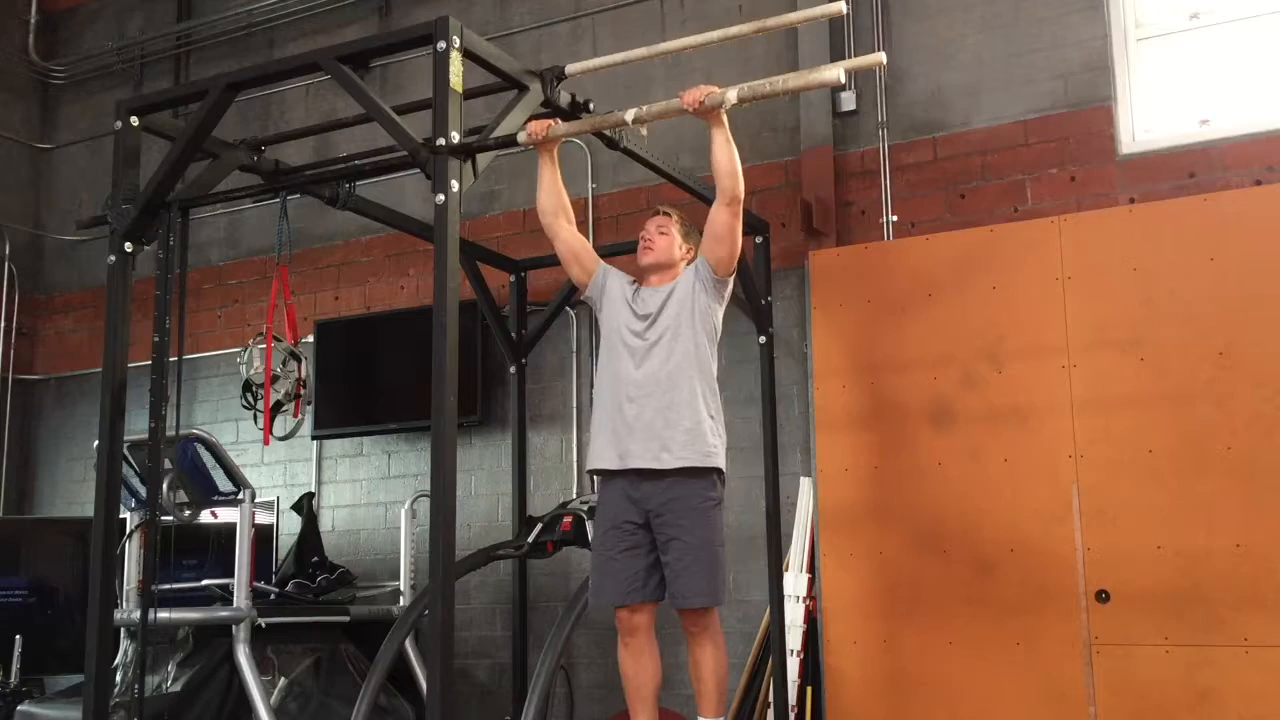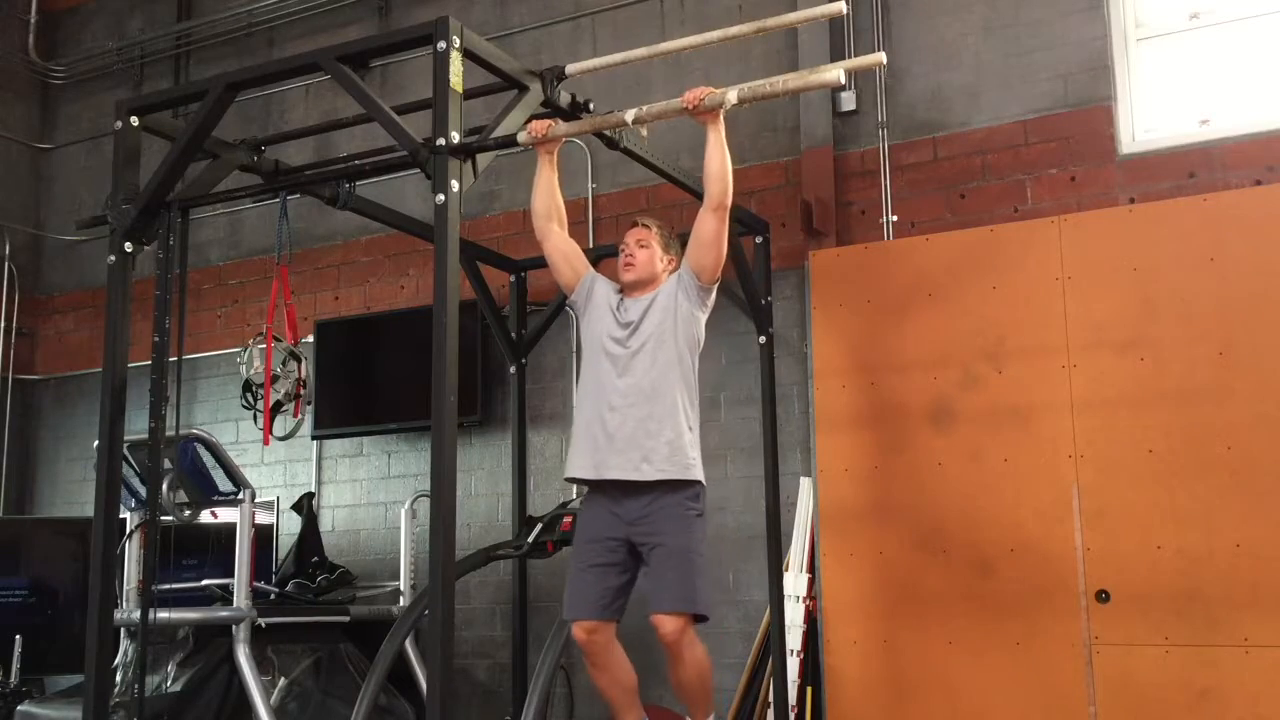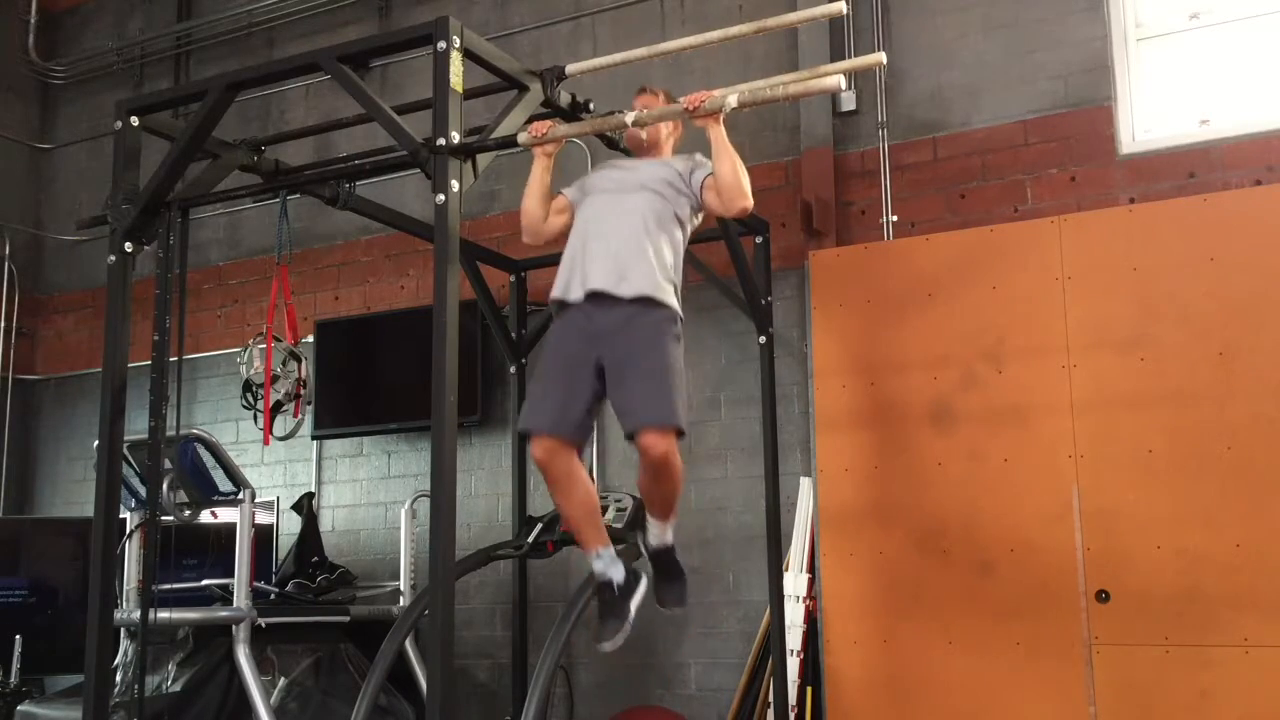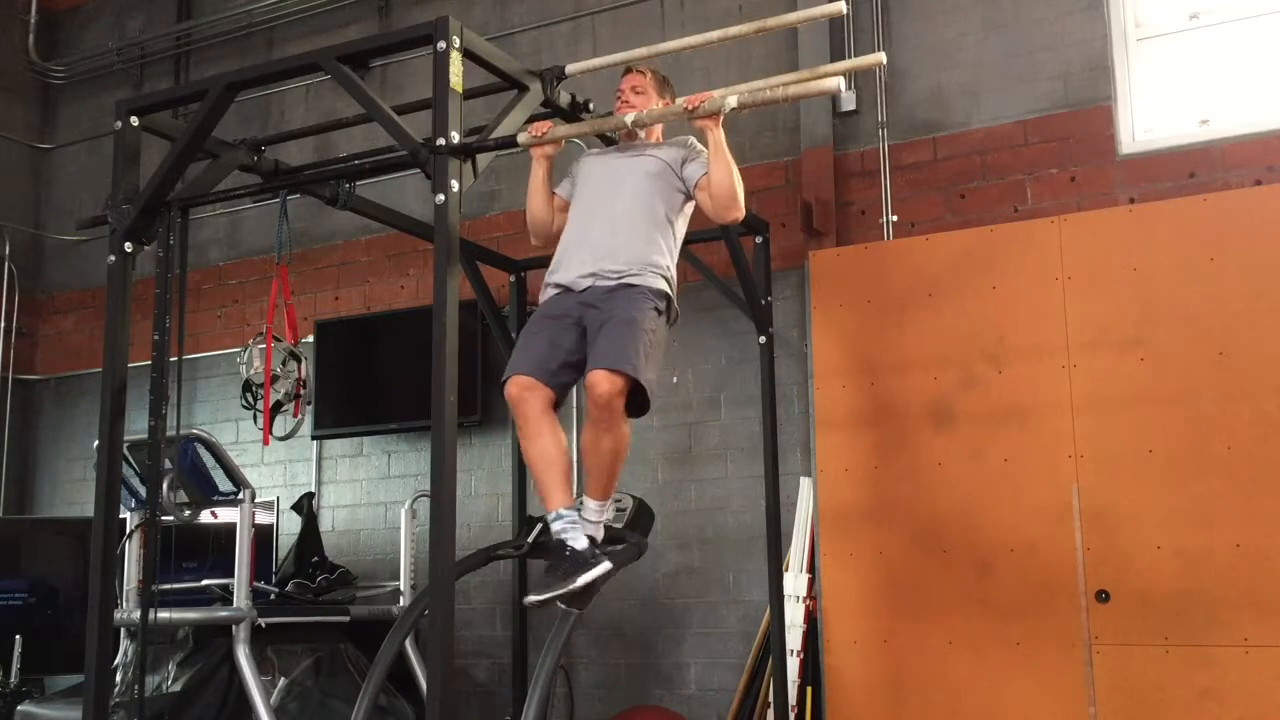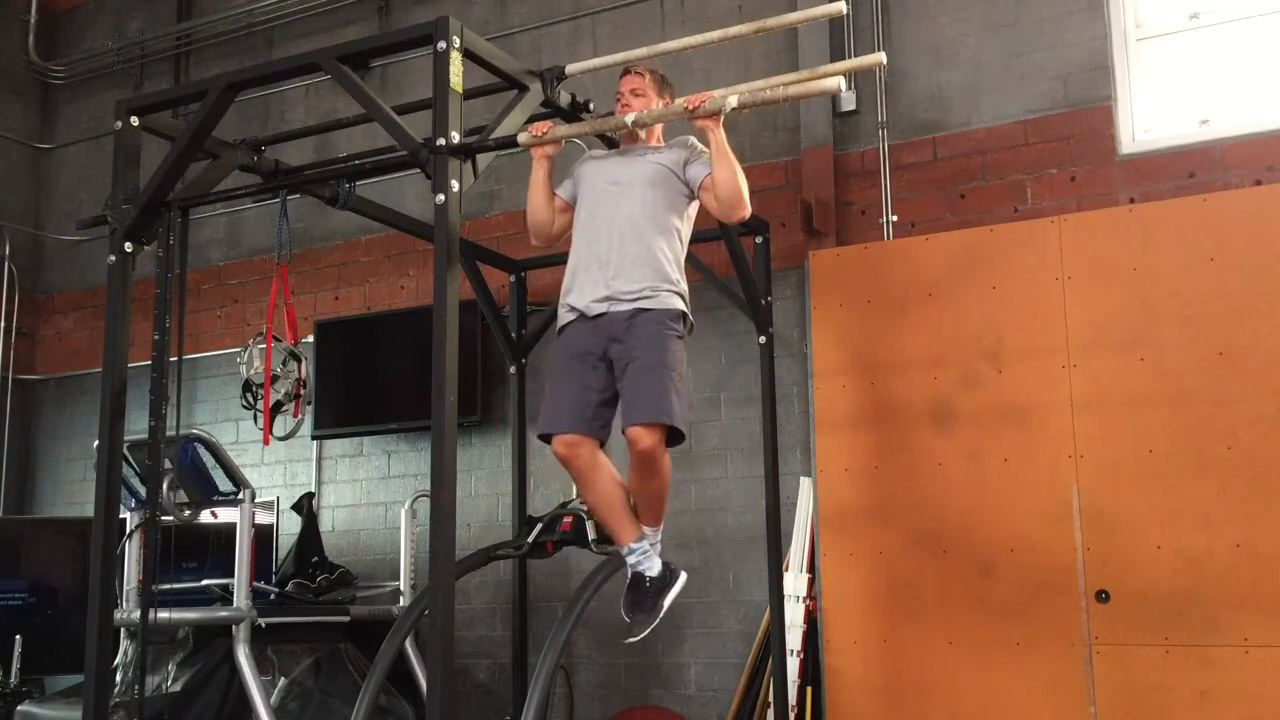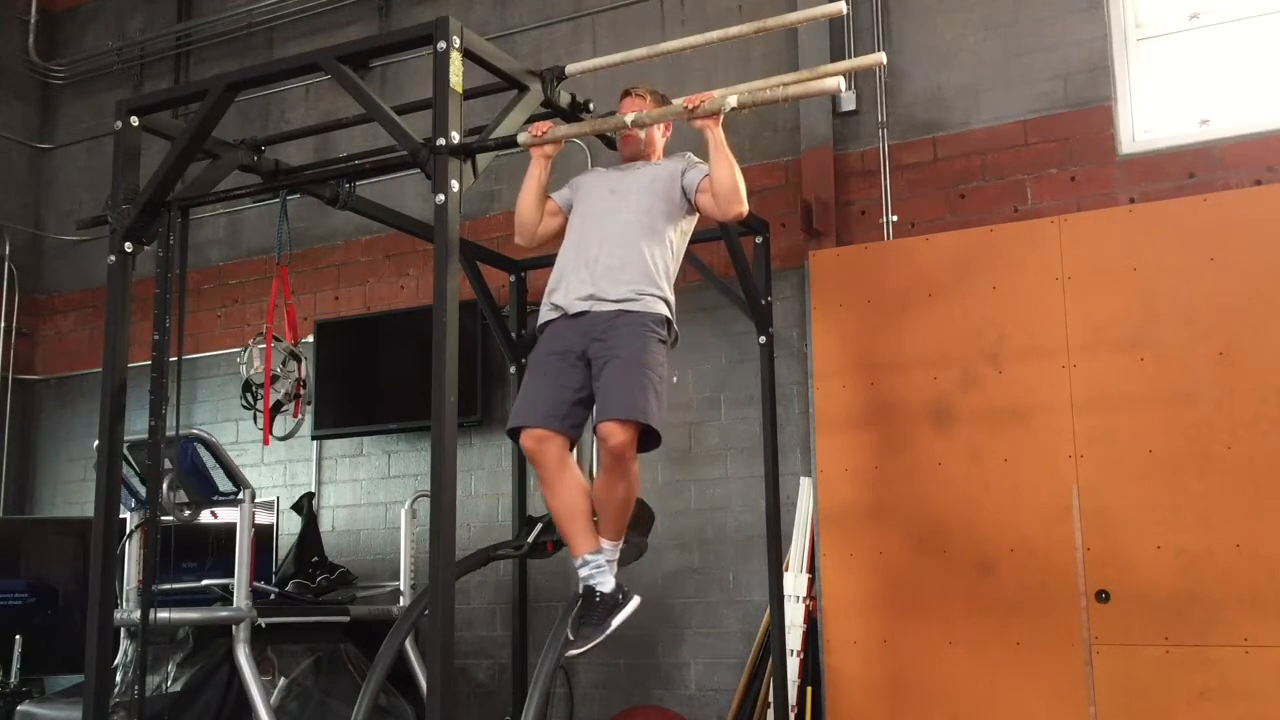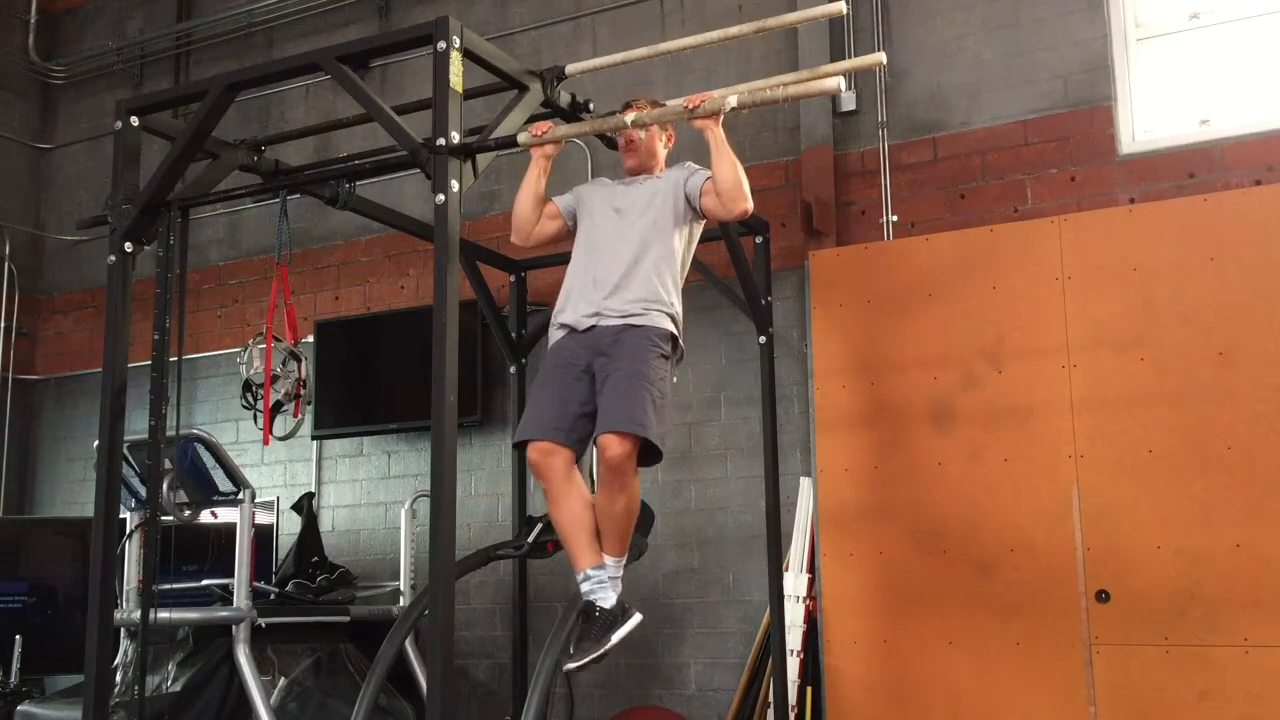
dt=0.7s
person 1, frame 1
left shoulder: (703, 286)
right shoulder: (610, 292)
left elbow: (730, 199)
right elbow: (558, 225)
left wrist: (716, 121)
right wrist: (548, 154)
left hip: (687, 472)
right hip: (620, 476)
left knee: (698, 617)
right knee: (631, 618)
person 1, frame 2
left shoulder: (684, 298)
right shoulder: (593, 300)
left elbow: (717, 206)
right elbow: (549, 227)
left wrist: (713, 124)
right wrist: (546, 156)
left hip: (669, 489)
right hip: (603, 494)
left knee: (673, 626)
right knee: (589, 630)
person 1, frame 3
left shoulder: (687, 169)
right shoulder: (596, 176)
left elbow: (738, 202)
right elbow: (534, 232)
left wrist: (715, 130)
right wrist: (542, 160)
left hip: (644, 310)
right hip: (576, 311)
left knee: (657, 443)
right knee: (548, 445)
left ankle: (661, 546)
right ankle: (612, 574)
person 1, frame 4
left shoulder: (681, 153)
right shoulder: (588, 162)
left elbow: (729, 209)
right elbow: (542, 232)
left wrist: (713, 132)
right wrist: (541, 160)
left hip: (636, 288)
right hip: (566, 292)
left knee: (605, 387)
right knee: (523, 390)
left ankle: (591, 534)
right ankle: (570, 539)
person 1, frame 5
left shoulder: (683, 154)
right shoulder: (589, 165)
left elbow: (736, 209)
right elbow: (541, 231)
left wrist: (713, 131)
right wrist: (541, 161)
left hip: (651, 310)
right hip: (581, 316)
left knee: (646, 437)
right knee: (570, 443)
left ankle: (651, 550)
right ankle: (646, 566)
person 1, frame 6
left shoulder: (680, 170)
right shoulder: (588, 181)
left elbow: (733, 206)
right elbow: (527, 232)
left wrist: (712, 131)
right wrist: (540, 159)
left hip: (634, 314)
right hip: (564, 319)
left knee: (618, 437)
right knee: (540, 440)
left ankle: (606, 566)
right ankle: (598, 582)
person 1, frame 7
left shoulder: (683, 180)
right shoulder: (590, 192)
left elbow: (737, 204)
right elbow: (523, 232)
left wrist: (712, 131)
right wrist: (541, 160)
left hip: (641, 329)
right hip: (573, 333)
left knee: (617, 450)
right knee: (546, 453)
left ankle: (609, 586)
right ankle: (600, 597)
